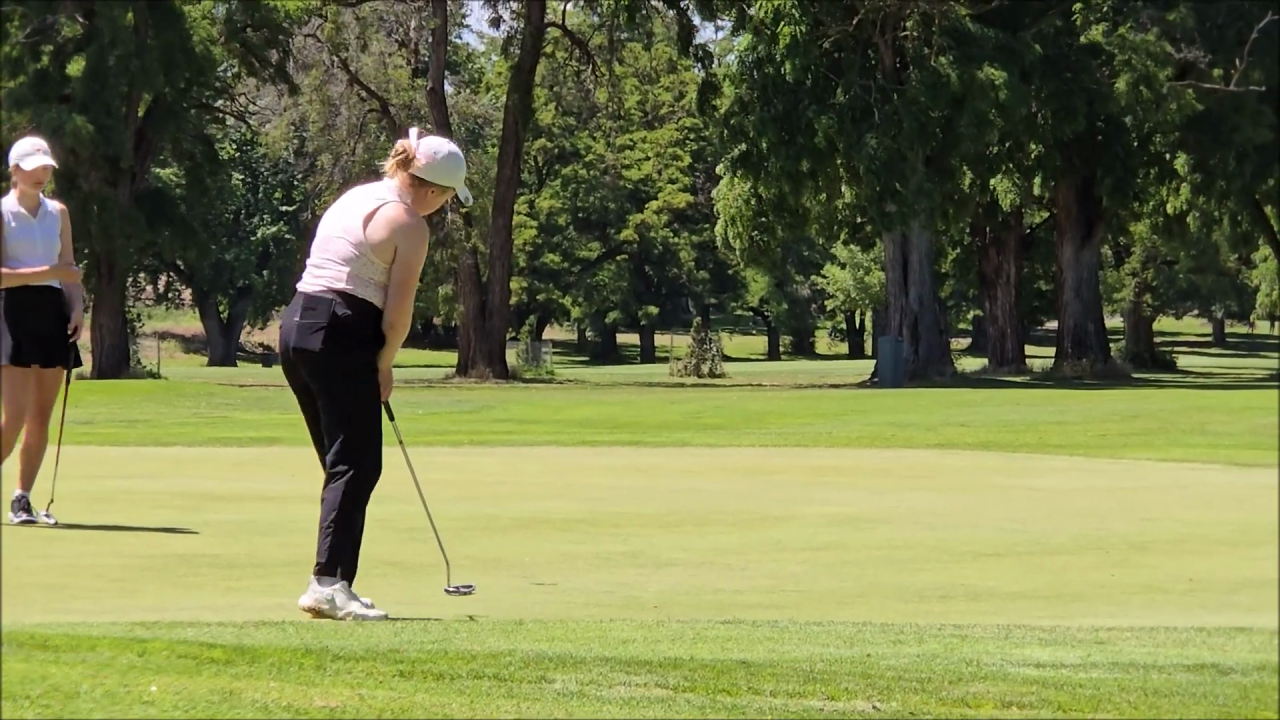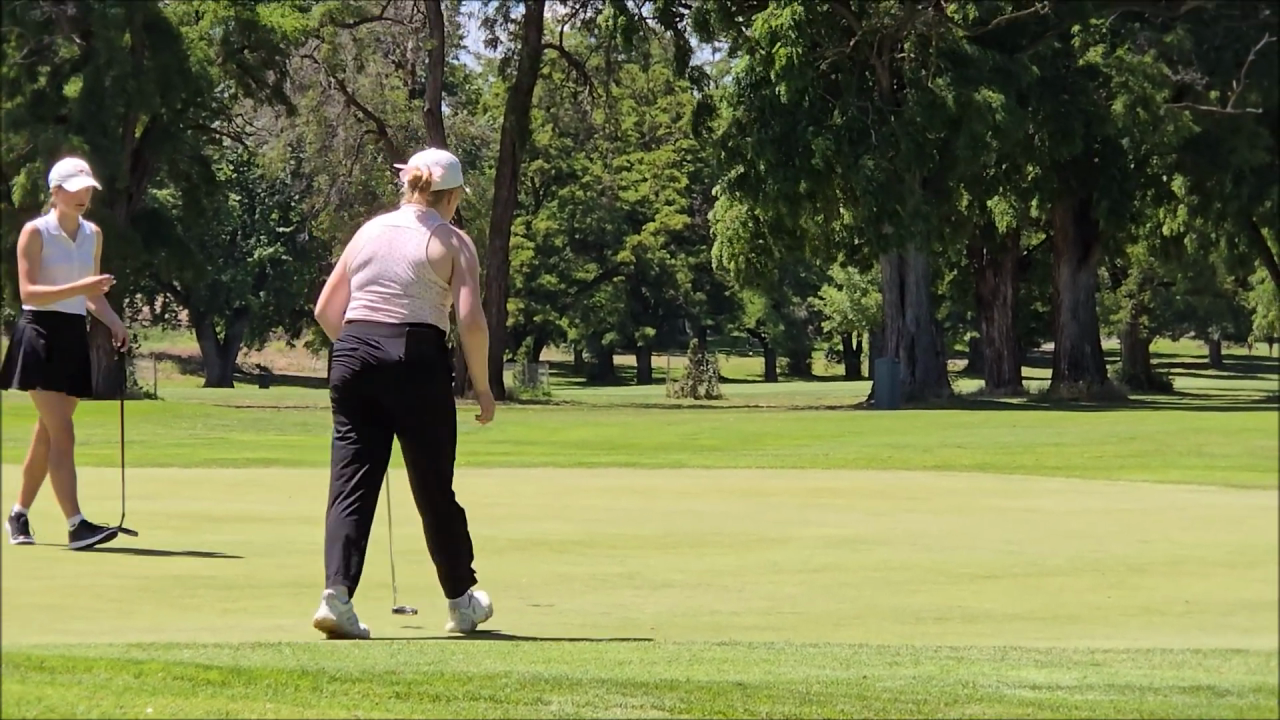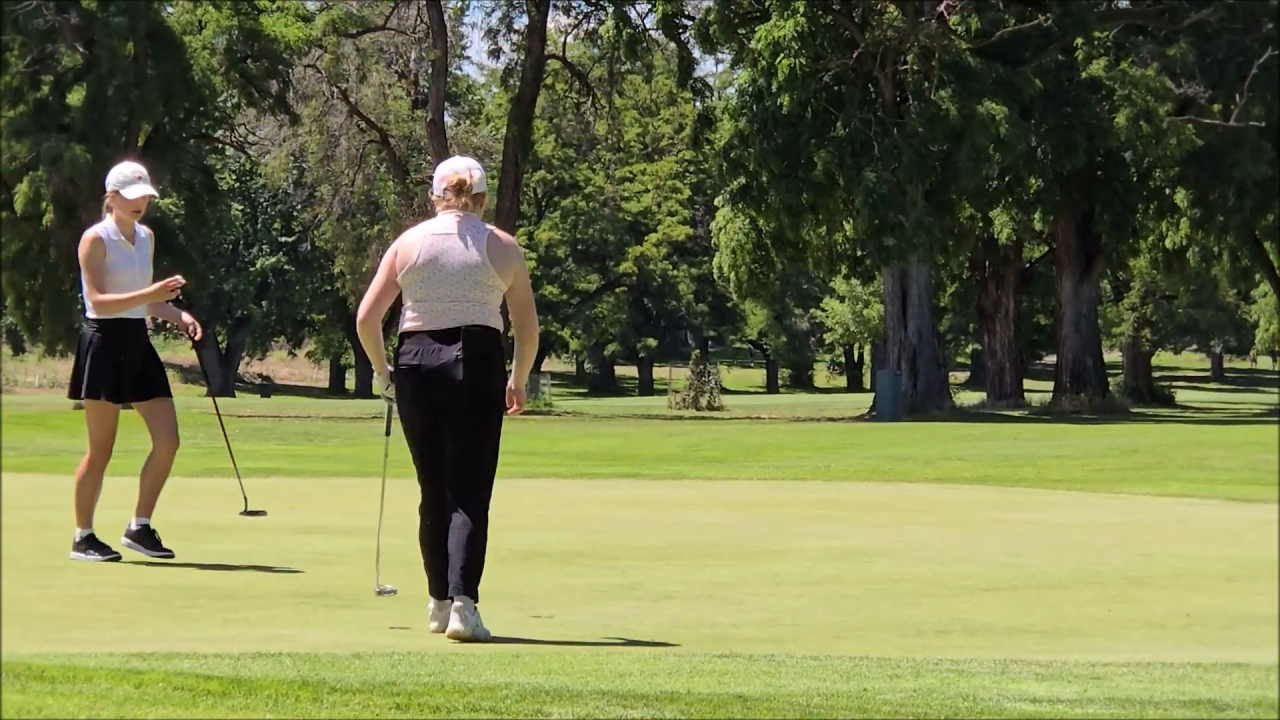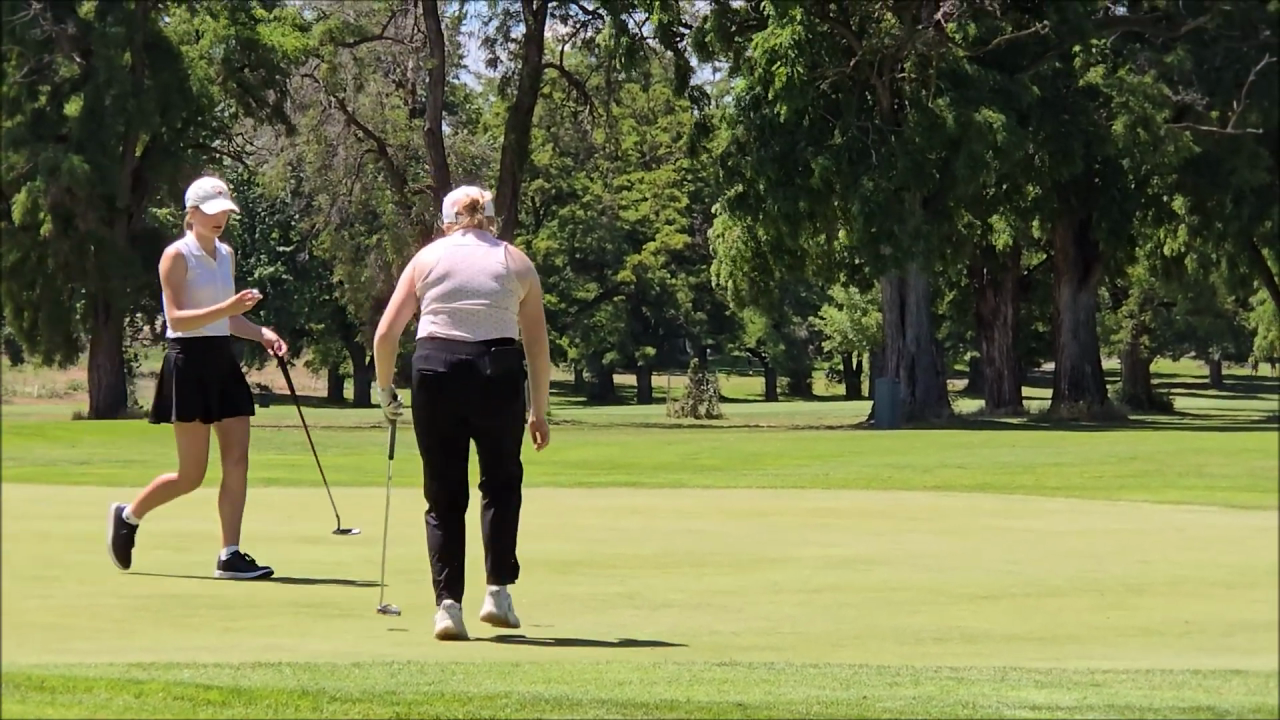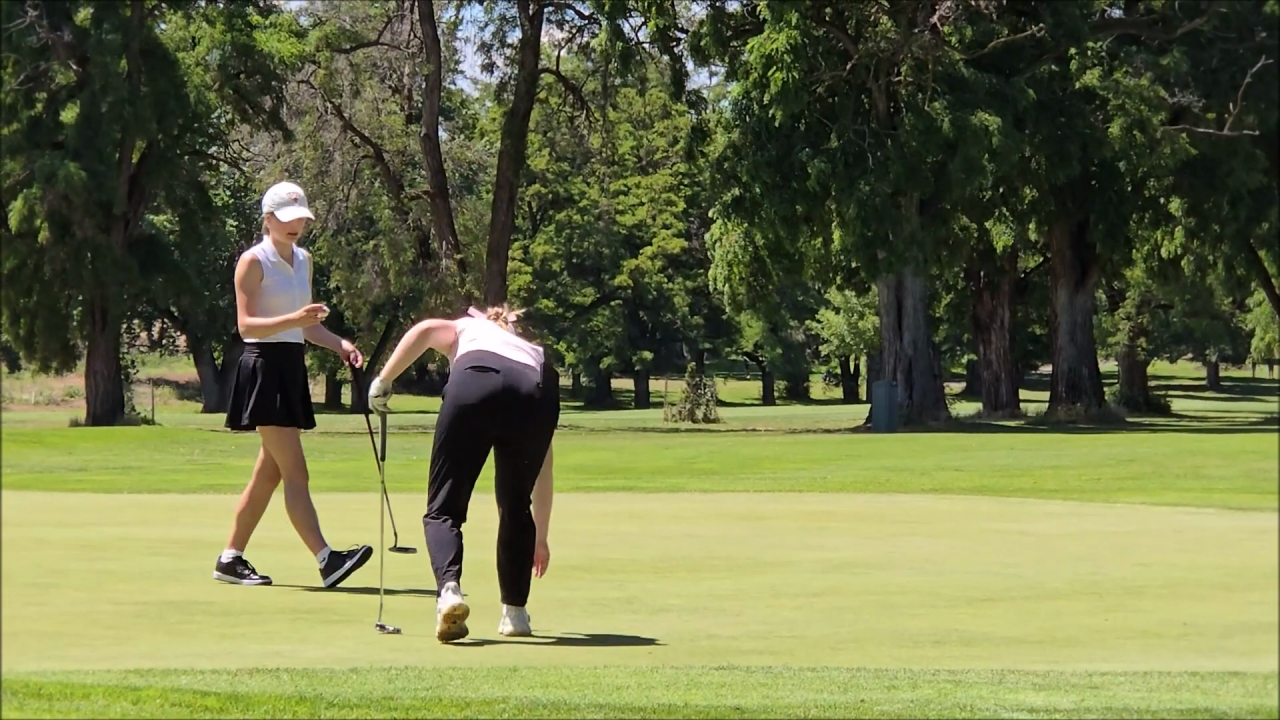
dt=0.4s
person 1, frame 1
left shoulder: (353, 197)
right shoulder: (409, 224)
right elbow: (400, 313)
left wrist: (371, 359)
right wrist: (383, 365)
left hip: (297, 328)
right hip: (340, 336)
left knee: (345, 463)
right knee: (357, 464)
left ankle: (336, 582)
right ankle: (326, 586)
person 1, frame 2
left shoulder: (368, 231)
right shoulder: (455, 243)
left elbow: (326, 308)
right elbow: (471, 322)
right wrist: (483, 388)
left hip: (354, 357)
right hip: (417, 361)
left knee: (352, 484)
right knee: (434, 487)
left ankle: (335, 597)
right ankle: (461, 600)
person 1, frame 3
left shoulder: (408, 242)
right shoulder: (504, 246)
left elbow: (366, 318)
right elbow: (527, 328)
left wrist: (382, 369)
right wrist: (519, 379)
left hip: (416, 364)
right hip: (476, 366)
left knee: (435, 491)
right knee: (470, 494)
left ankle: (441, 605)
right ankle: (462, 609)
person 1, frame 4
left shoulder: (428, 256)
right shoulder: (517, 261)
left elbow: (385, 332)
right elbow: (537, 343)
left wrist: (385, 390)
right wrist: (539, 412)
left hip: (435, 370)
right hip: (498, 374)
left knee: (444, 498)
right knee: (503, 486)
left ankle: (448, 606)
right ankle: (498, 594)
person 1, frame 5
left shoulder: (467, 330)
left elbow: (427, 329)
right elbow: (543, 473)
left wrist: (384, 378)
left hip: (474, 383)
right hip: (535, 392)
left knee: (443, 506)
right knee: (516, 505)
left ankle: (449, 593)
right ankle: (515, 612)
person 2, frame 1
left shoulder: (59, 212)
left elbow: (69, 270)
left wrist: (78, 308)
right wrist: (47, 272)
left hip: (53, 314)
left knee: (41, 416)
person 2, frame 2
left shoulder: (93, 234)
right shoulder: (35, 231)
left wrist: (114, 322)
right wrist: (79, 286)
left hip: (74, 338)
right hip: (39, 336)
left knee: (48, 437)
right knee: (62, 434)
right ankle: (76, 525)
person 2, frame 3
left shoulder: (146, 237)
right shoulder: (95, 239)
right elbow: (99, 303)
left wrist: (179, 314)
right wrist: (151, 293)
left hip: (139, 344)
right hip: (105, 343)
left knee: (167, 440)
right knee: (101, 448)
left ankle: (140, 527)
right ankle: (83, 536)
person 2, frame 4
left shoulder: (226, 254)
right shoulder: (176, 254)
right elbow: (176, 319)
left wrist: (262, 333)
right wrist: (223, 310)
left hip: (223, 361)
right hip: (189, 362)
left knee: (237, 462)
right knee: (192, 474)
left ankle: (231, 554)
right ankle: (127, 514)
person 2, frame 5
left shoulder: (304, 260)
right shoulder: (253, 261)
right elbow: (246, 326)
left wrist: (341, 344)
right wrist: (291, 319)
left hip: (293, 369)
right hip: (264, 370)
left knee: (269, 475)
right knee: (294, 473)
left ankle: (231, 559)
right ankle: (327, 560)
